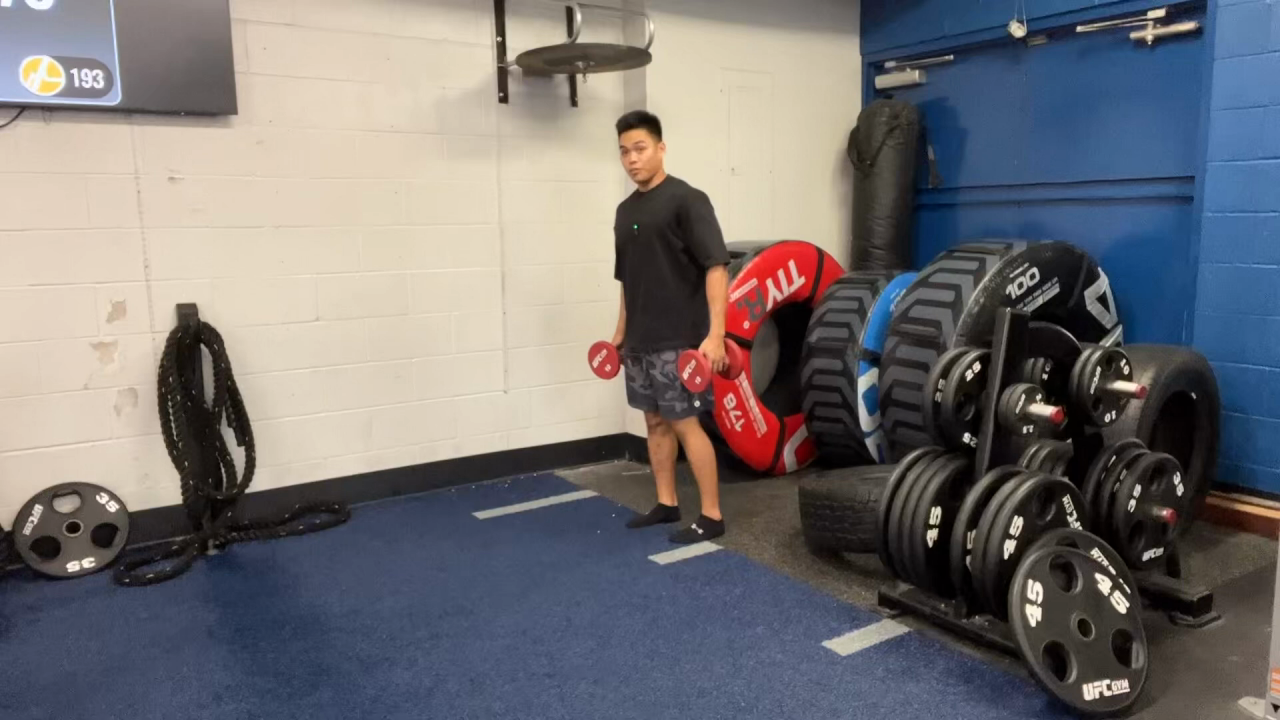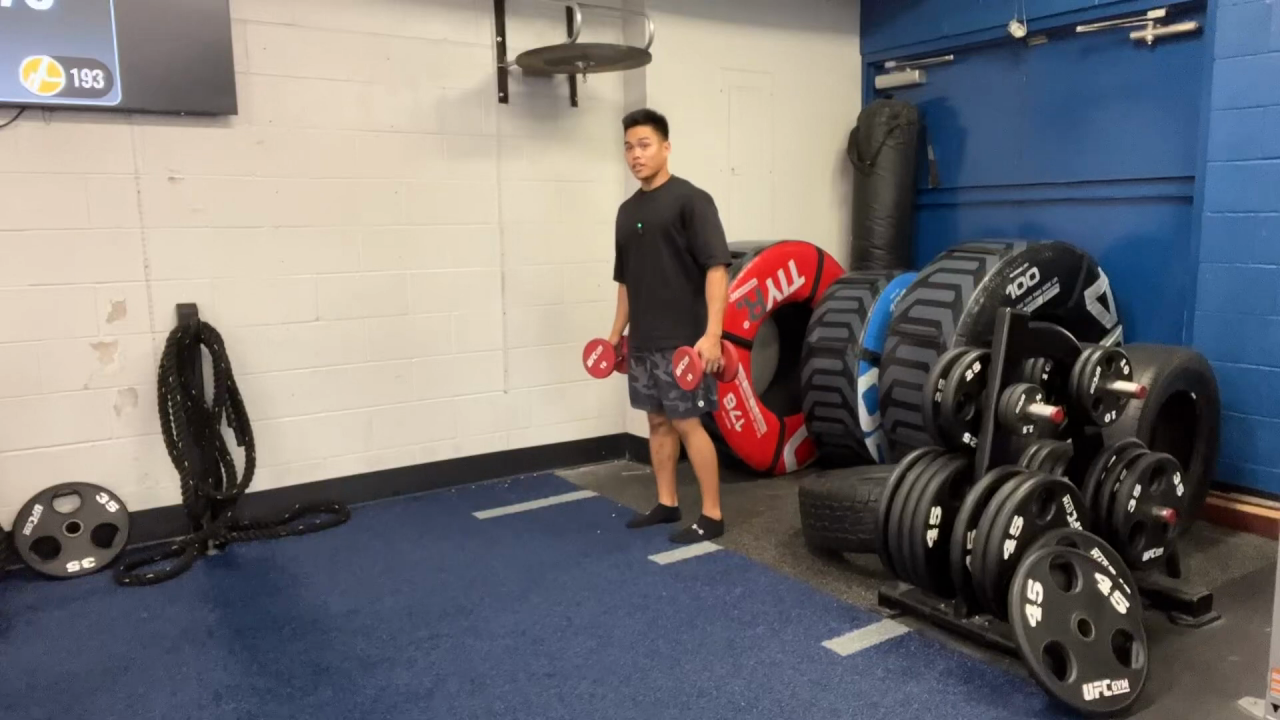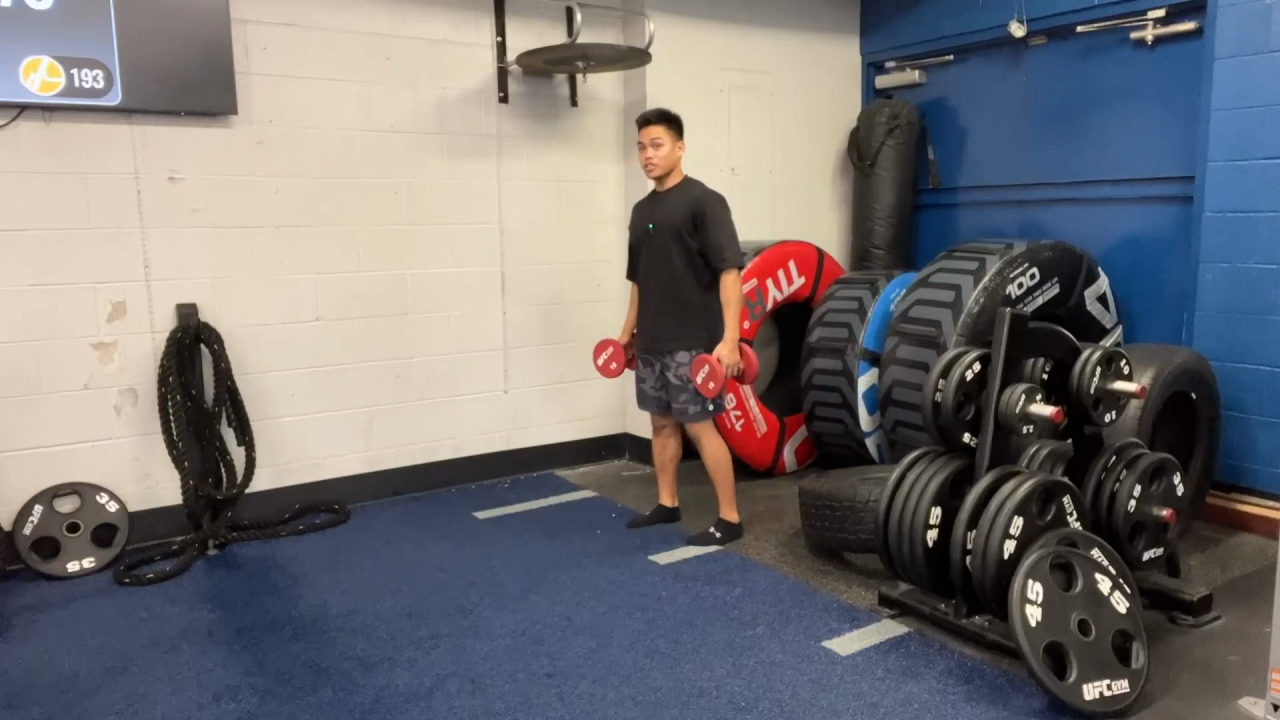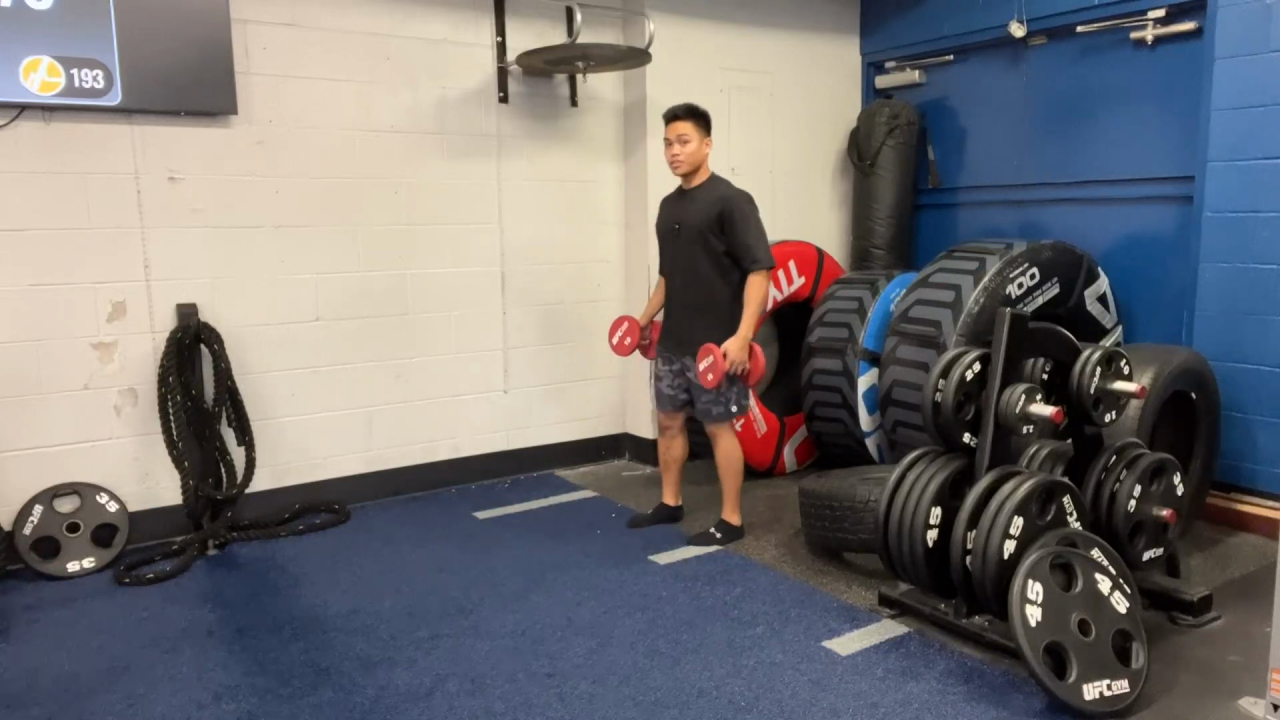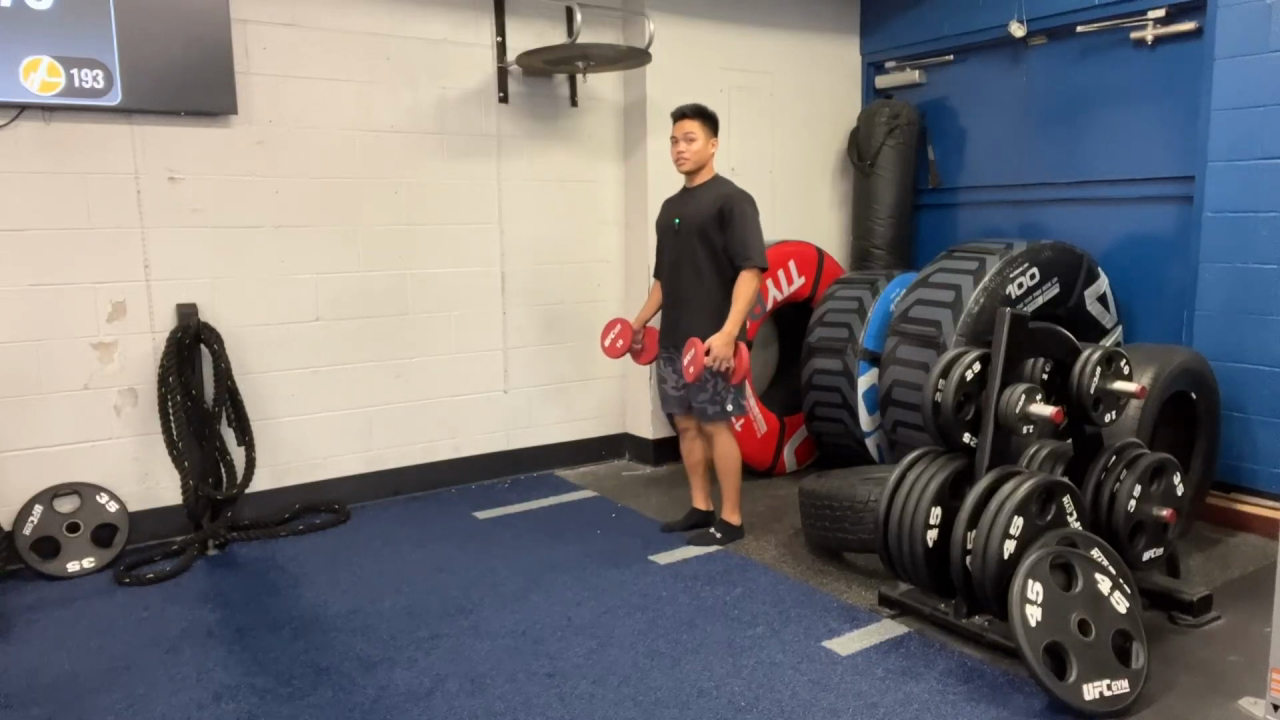
dt=0.4s
person 1, frame 1
left shoulder: (687, 199)
right shoulder: (626, 210)
left elbow: (716, 267)
left wrist: (715, 333)
right wrist: (620, 331)
left hip: (678, 340)
right hip: (641, 340)
left knee: (684, 423)
right knee: (655, 420)
left ankle: (711, 515)
right ankle: (666, 504)
person 1, frame 2
left shoulder: (691, 200)
right shoulder: (628, 210)
left elbow: (717, 267)
left wrist: (712, 333)
right wrist: (616, 332)
left hip: (683, 339)
right hip: (644, 341)
left knee: (687, 423)
right knee: (658, 421)
left ankle: (711, 515)
right ankle: (666, 504)
person 1, frame 3
left shoulder: (703, 201)
right shoulder: (642, 210)
left elbow: (730, 270)
left wrist: (730, 337)
right wrist: (628, 330)
left hip: (692, 341)
right hip: (652, 341)
left knee: (699, 425)
right knee: (662, 422)
left ankle: (730, 518)
right ankle: (667, 504)
person 1, frame 4
left shoulder: (731, 201)
right shoulder: (669, 205)
left elbow: (759, 270)
left wrist: (743, 335)
right wrist: (646, 316)
left hip: (717, 343)
right hip: (673, 341)
left knee: (718, 427)
right knee: (668, 421)
left ankle: (731, 520)
right ankle: (669, 503)
person 1, frame 5
left shoulder: (732, 199)
right shoulder: (671, 206)
left elbow: (751, 269)
left wrist: (728, 332)
right wrist: (640, 321)
left hip: (711, 340)
right hip: (673, 340)
left knee: (715, 426)
right knee: (686, 424)
left ankle: (731, 520)
right ankle: (700, 508)
